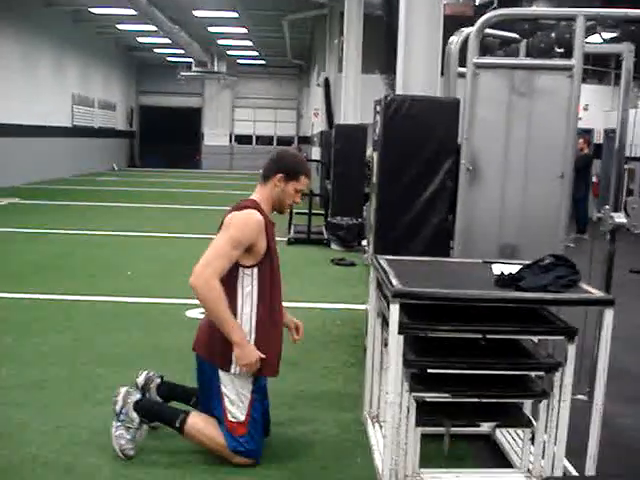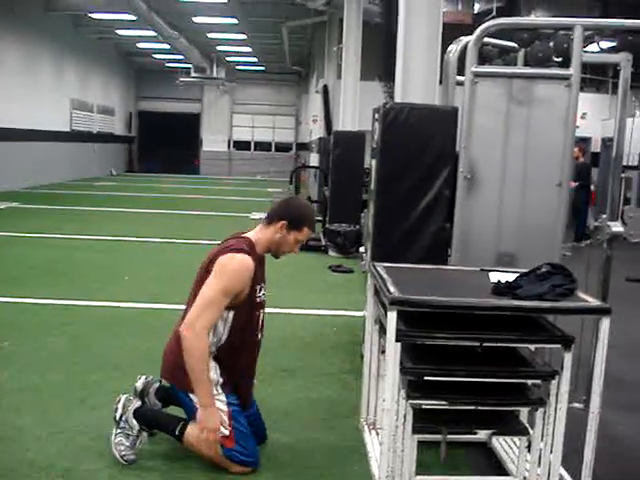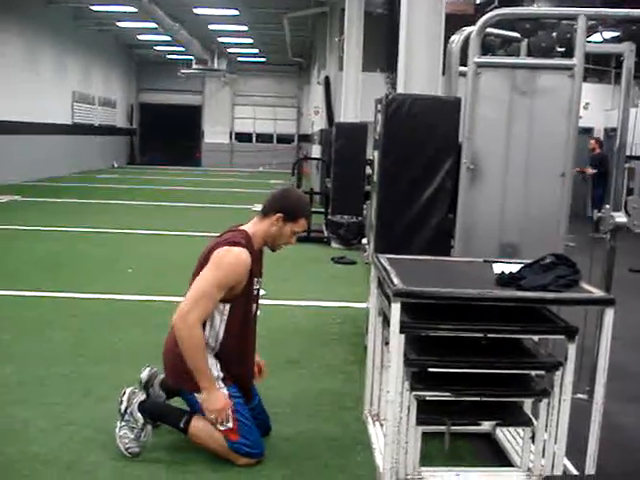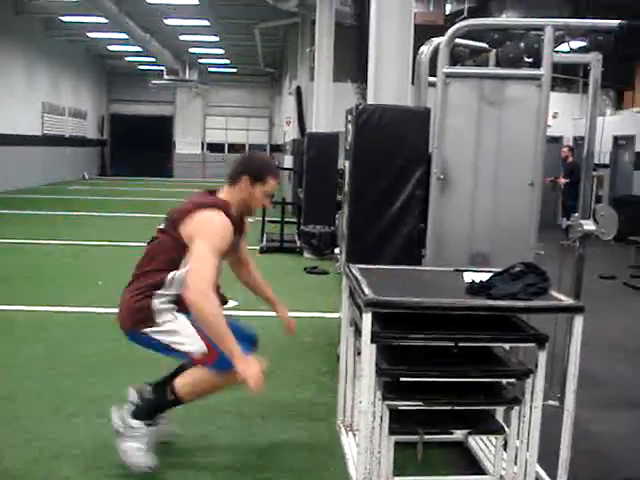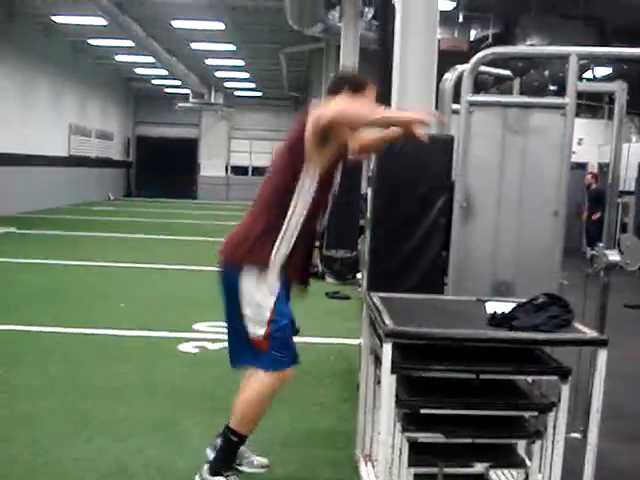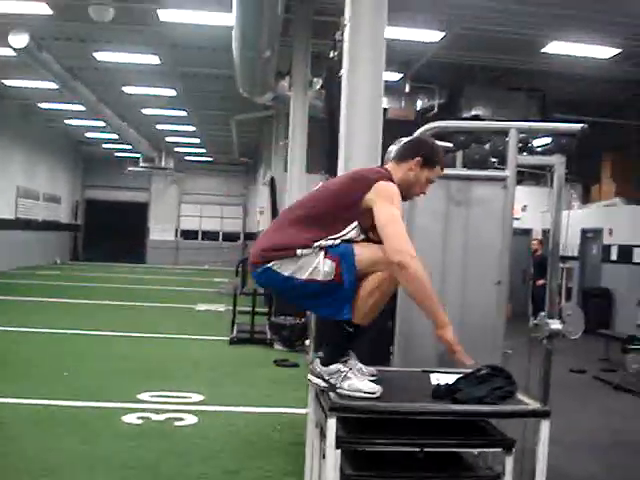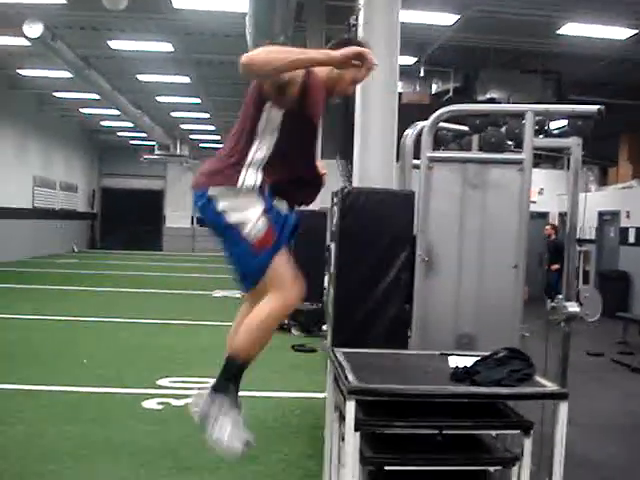
dt=0.7s
person 1, frame 1
left shoulder: (260, 219)
right shoulder: (248, 218)
right elbow: (201, 280)
left wrist: (283, 317)
right wrist: (240, 342)
left hip: (237, 346)
right hip: (228, 350)
left knee: (257, 426)
right knee: (245, 452)
left ankle: (160, 390)
right ankle: (142, 407)
person 1, frame 2
left shoulder: (251, 252)
right shoulder: (239, 261)
right elbow: (192, 329)
left wrist: (245, 375)
right wrist: (207, 406)
left hip: (222, 363)
right hip: (197, 367)
left knee: (256, 434)
right knee: (243, 459)
left ankle: (159, 394)
right ankle: (141, 415)
person 1, frame 3
left shoulder: (248, 246)
right shoulder: (236, 256)
right elbow: (184, 320)
left wrist: (249, 356)
right wrist: (209, 390)
left hip: (222, 357)
right hip: (202, 362)
left knee: (261, 427)
right knee: (249, 452)
left ankle: (164, 386)
right ankle: (145, 408)
person 1, frame 4
left shoulder: (229, 214)
right shoulder: (215, 220)
left elbow: (243, 266)
right elbow: (196, 293)
left wrist: (278, 308)
right wrist: (239, 359)
left hip: (167, 301)
right hip: (150, 310)
left knee: (245, 343)
right knee: (233, 365)
left ankle: (152, 395)
right ankle: (139, 416)
person 1, frame 5
left shoulder: (330, 142)
right shoulder: (321, 132)
left elbow: (361, 142)
right elbow: (331, 114)
left wrist: (397, 129)
right wrist: (400, 117)
left hip: (266, 262)
right hip: (255, 262)
left knee: (270, 364)
right knee: (274, 369)
person 1, frame 6
left shoulder: (367, 184)
right shoulder: (385, 189)
left elbow: (396, 255)
right elbow: (402, 260)
left wrist: (431, 304)
right wrist: (442, 324)
left hip: (275, 260)
right hip: (280, 262)
left knee: (370, 265)
right knee: (388, 265)
left ankle: (334, 357)
right ankle: (330, 363)
person 1, frame 7
left shoulder: (309, 95)
right shoulder: (293, 80)
right elbow: (251, 61)
left wrist: (311, 165)
right wrist: (329, 55)
left hip: (253, 194)
right hip: (230, 192)
left knee: (266, 297)
right knee: (286, 293)
left ankle: (221, 397)
right ankle: (222, 395)
